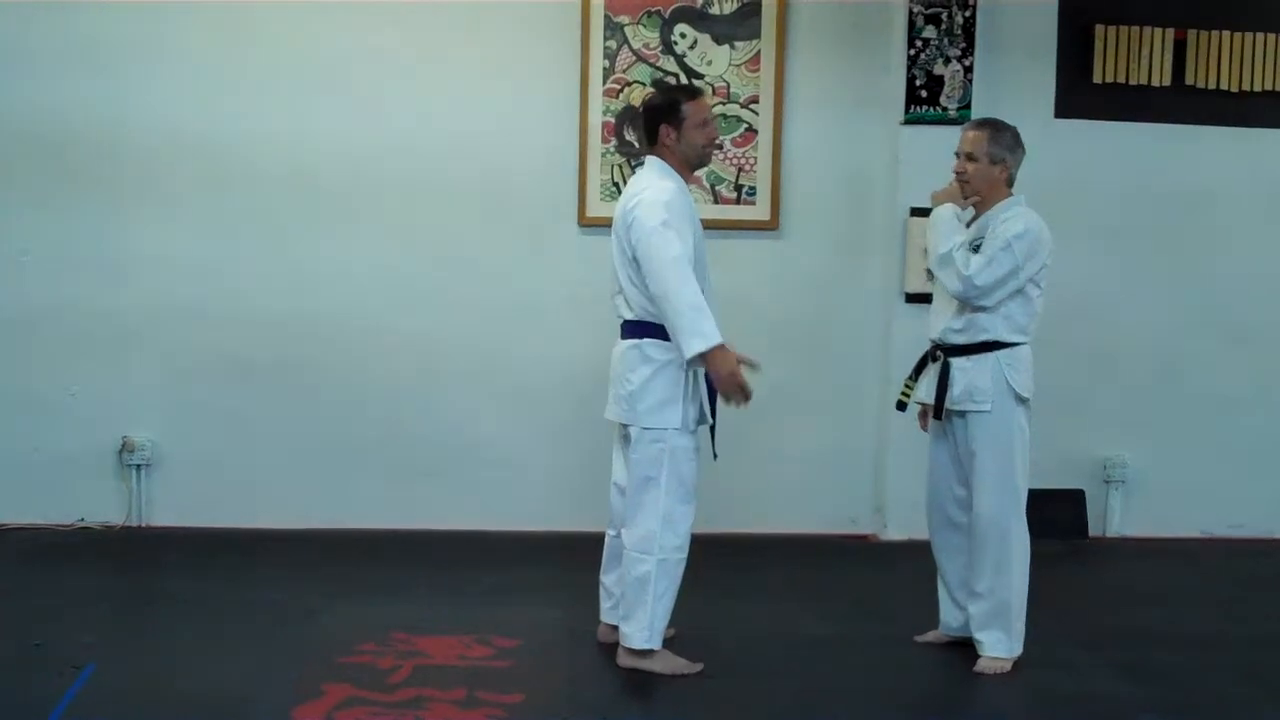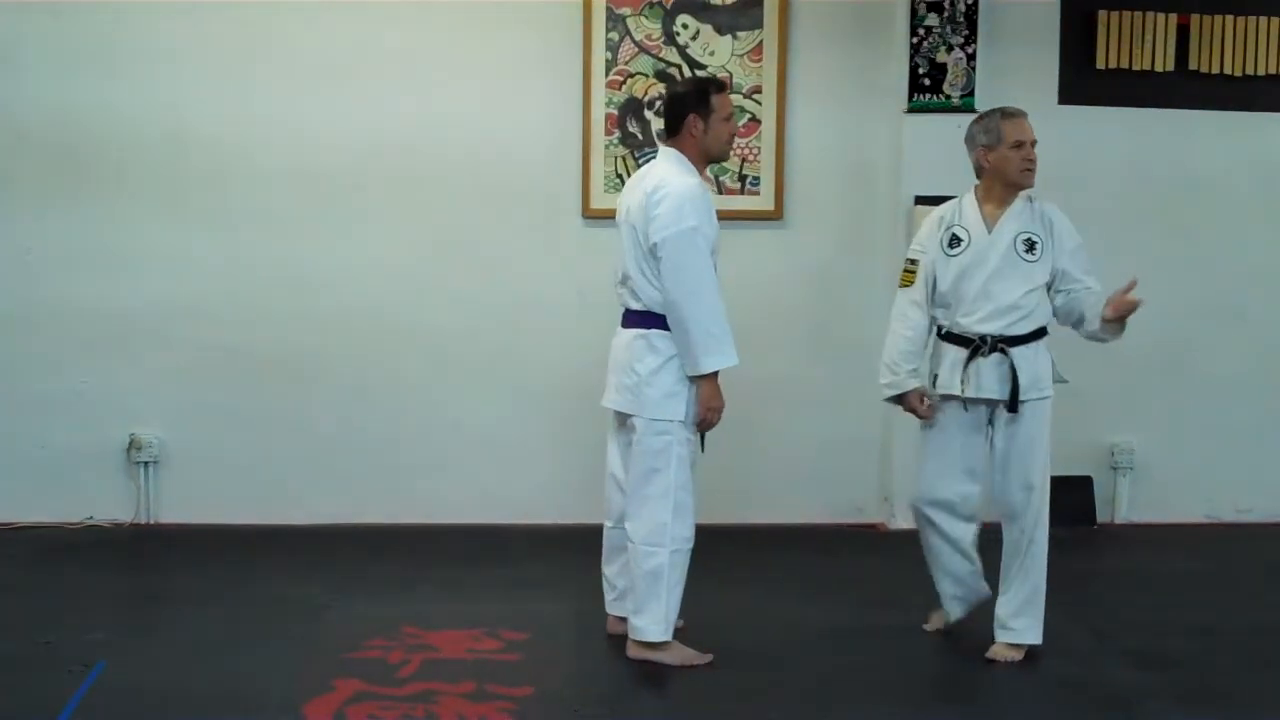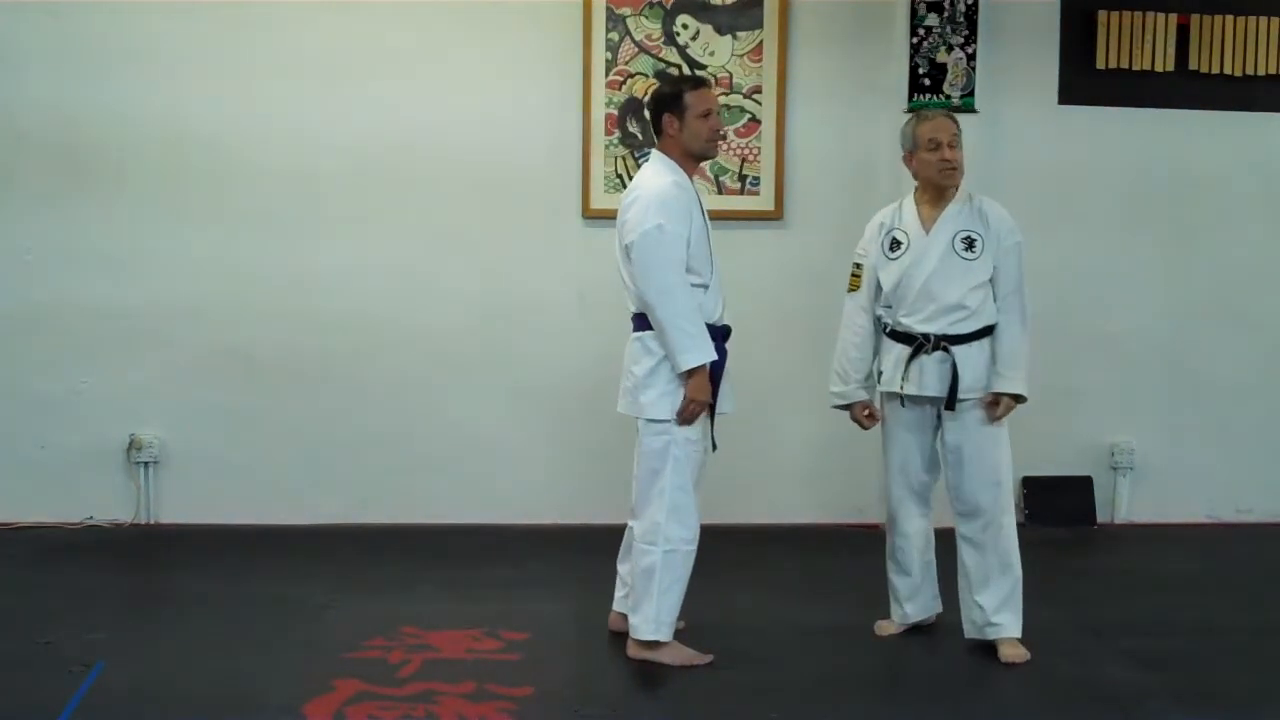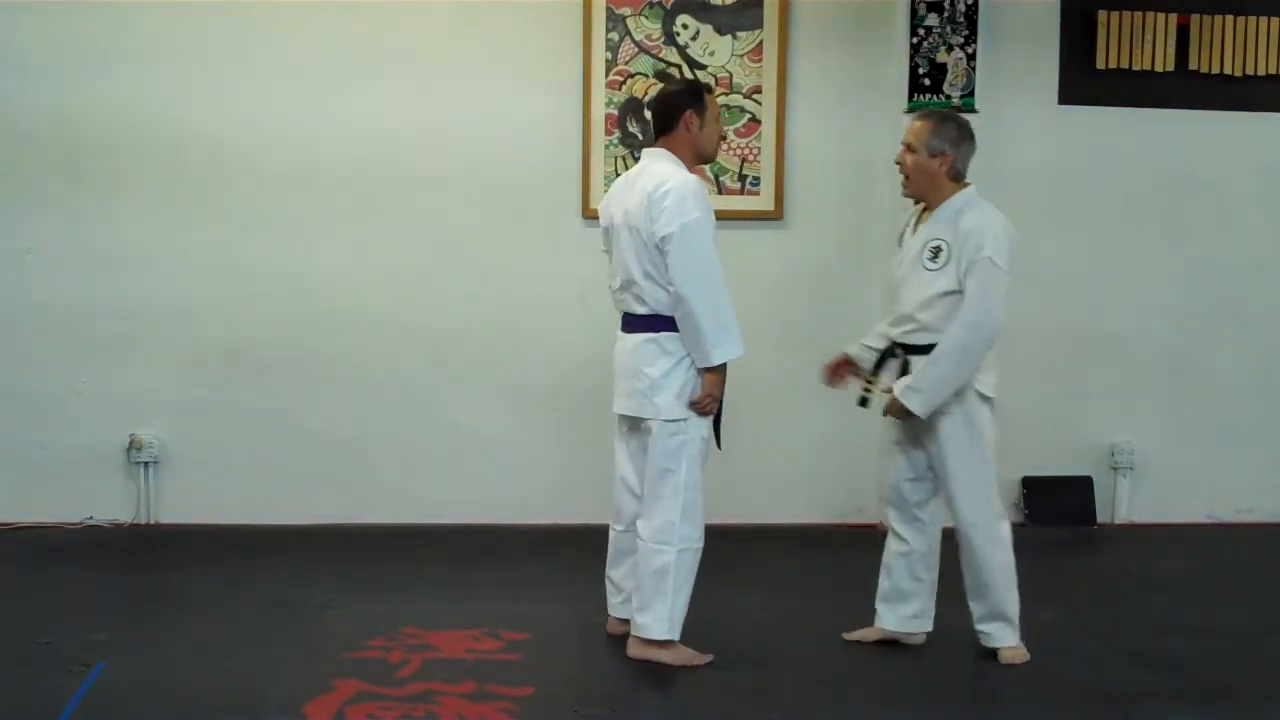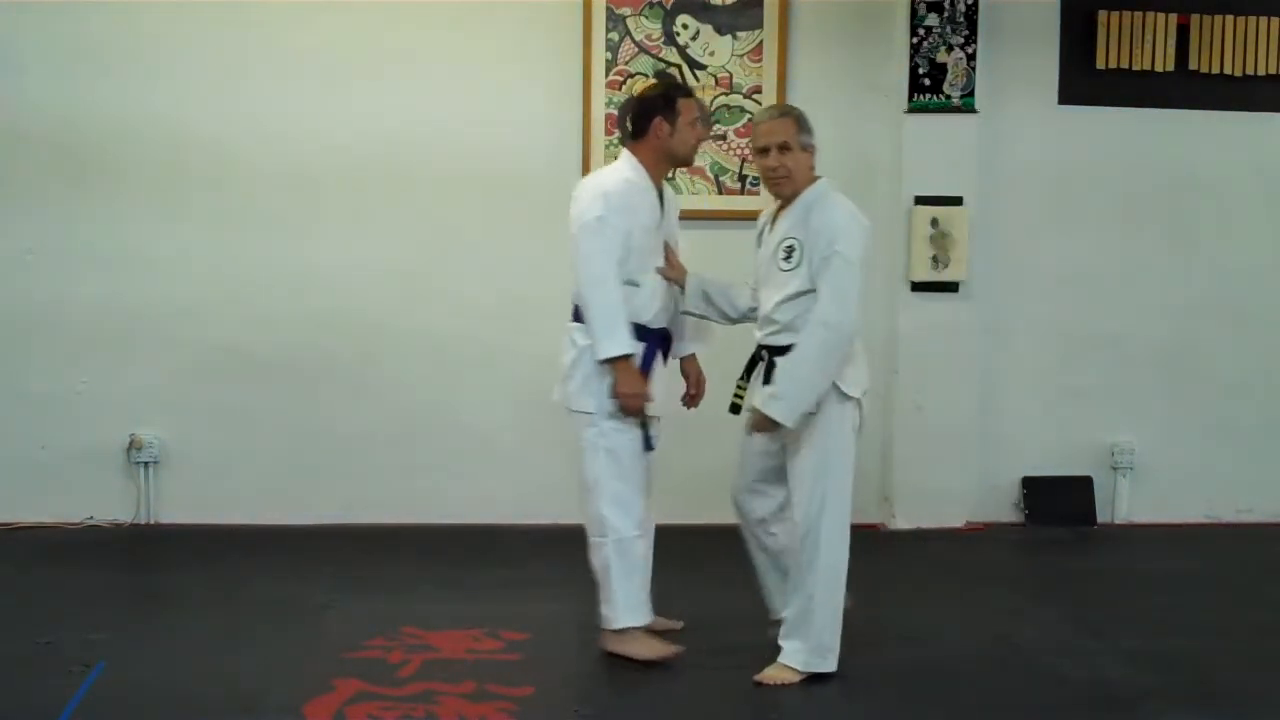
dt=1s
person 1, frame 1
left shoulder: (653, 191)
right shoulder: (661, 197)
right elbow: (672, 280)
left wrist: (704, 350)
right wrist: (712, 349)
left hip: (647, 362)
right hip: (660, 367)
left knee: (634, 502)
right knee: (661, 511)
left ankle: (619, 617)
right ankle: (640, 642)
person 1, frame 2
left shoulder: (647, 180)
right shoulder: (684, 193)
right elbow: (691, 293)
right wrist: (707, 377)
left hip: (639, 347)
right hip: (665, 358)
left knee: (631, 495)
right knee: (663, 505)
left ankle: (624, 608)
right ankle: (649, 634)
person 1, frame 3
left shoulder: (672, 187)
right shoulder: (659, 193)
right elbow: (665, 293)
right wrist: (696, 369)
left hip: (676, 360)
right hip: (672, 364)
left knee: (657, 497)
right knee: (670, 504)
left ankle: (630, 606)
right ankle: (649, 634)
person 1, frame 4
left shoulder: (623, 187)
right shoulder: (682, 188)
right elbow: (697, 286)
right wrist: (714, 365)
left hip: (636, 347)
right hip: (672, 358)
left knee: (636, 495)
right knee: (673, 505)
left ankle: (625, 609)
right ankle: (652, 633)
person 1, frame 5
left shoulder: (659, 196)
right shoulder: (607, 190)
right elbow: (600, 286)
left wrist: (685, 355)
right wrist: (622, 365)
left hip: (636, 356)
right hip: (609, 361)
left knee: (627, 492)
right knee: (618, 498)
left ankle: (627, 610)
right ankle: (624, 625)
person 2, frame 1
left shoulder: (1022, 228)
right shoulder: (971, 224)
left elbow: (970, 285)
left wrist: (945, 216)
right wrist: (931, 385)
left hip: (992, 383)
right hip: (951, 380)
left knee: (995, 513)
right knee: (947, 509)
left ankle: (999, 637)
right ankle: (960, 619)
person 2, frame 2
left shoulder: (1049, 222)
right shoulder: (942, 221)
left elbow: (1071, 296)
right elbow: (913, 305)
left wrist: (1106, 312)
right wrist: (904, 378)
left hip: (1022, 375)
right hip: (957, 373)
left knee: (1023, 504)
right knee: (938, 497)
left ankle: (1017, 626)
right ankle: (960, 593)
person 2, frame 3
left shoulder: (992, 220)
right shoulder: (884, 225)
left elbow: (1011, 309)
right elbow: (860, 314)
left wrist: (1010, 382)
right wrist: (852, 388)
left hip: (971, 375)
right hip: (904, 374)
left knee: (984, 500)
right knee: (906, 497)
left ankle: (999, 624)
right ankle: (913, 605)
person 2, frame 4
left shoulder: (981, 226)
right shoulder: (919, 220)
left elbow: (978, 326)
left wrist: (916, 392)
right wrist: (864, 354)
left hip: (954, 389)
right hip: (913, 382)
left knee: (975, 513)
right knee: (907, 505)
left ankle: (1002, 630)
right ankle: (901, 618)
person 2, frame 5
left shoulder: (836, 218)
right shoulder: (773, 219)
left elbow: (834, 322)
left wrist: (782, 399)
right wrist: (687, 282)
left hip: (820, 384)
right hip: (779, 379)
left knee: (814, 520)
right knee: (754, 496)
left ankle: (808, 651)
right ankle: (799, 603)
